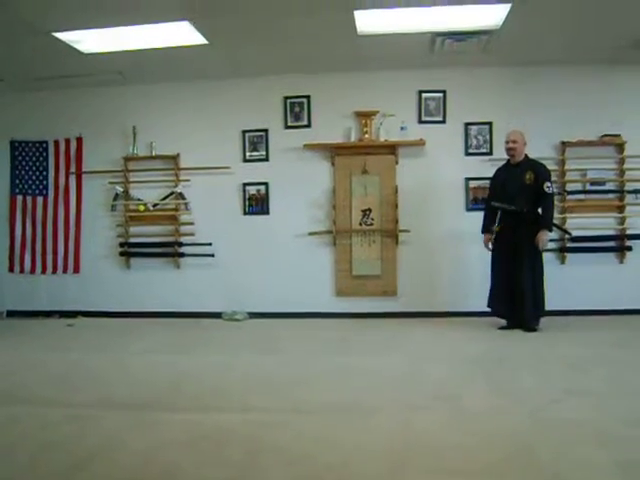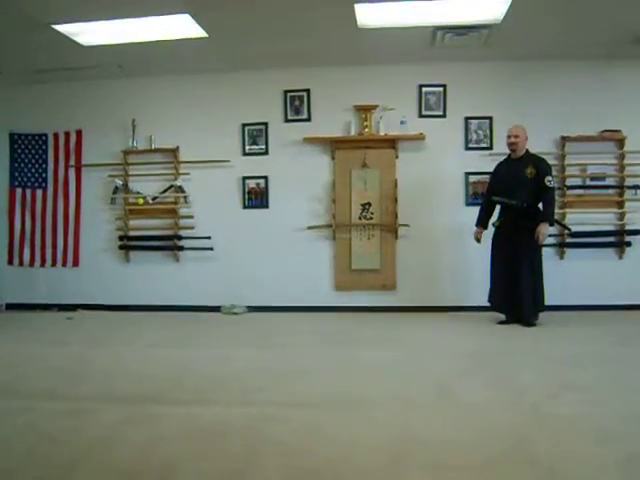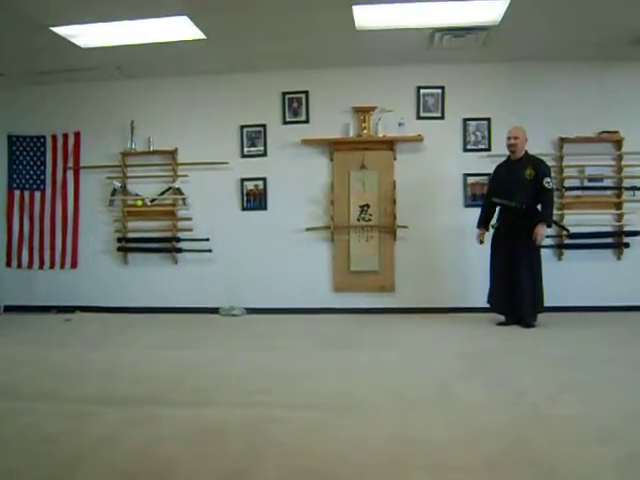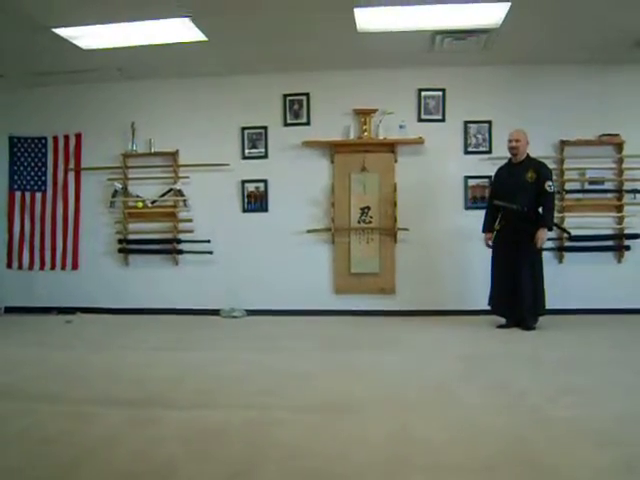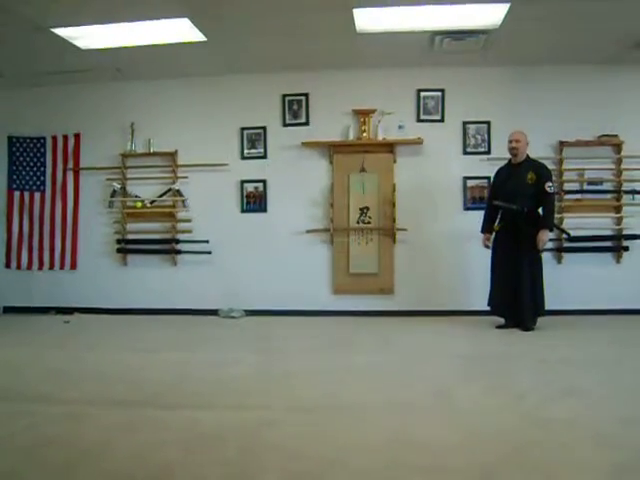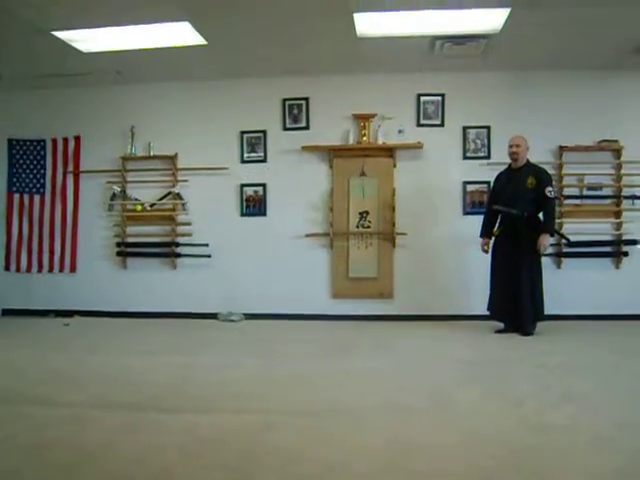
dt=0.2s
person 1, frame 1
left shoulder: (538, 170)
right shoulder: (500, 173)
left elbow: (547, 201)
right elbow: (491, 204)
left wrist: (545, 229)
right wrist: (488, 230)
left hip: (528, 229)
right hip: (505, 229)
left knee: (528, 273)
right knee: (504, 273)
left ankle: (530, 319)
right ankle: (512, 317)
person 1, frame 2
left shoulder: (539, 164)
right shoulder: (501, 167)
left elbow: (548, 195)
right elbow: (490, 197)
left wrist: (545, 222)
right wrist: (481, 224)
left hip: (529, 224)
right hip: (505, 223)
left knee: (528, 268)
right knee: (504, 268)
left ankle: (529, 313)
right ankle: (511, 312)
person 1, frame 3
left shoulder: (538, 166)
right shoulder: (500, 169)
left elbow: (547, 196)
right elbow: (490, 199)
left wrist: (543, 223)
right wrist: (482, 225)
left hip: (528, 225)
right hip: (504, 225)
left knee: (527, 269)
right knee: (503, 269)
left ankle: (529, 315)
right ankle: (510, 314)
person 1, frame 4
left shoulder: (539, 169)
right shoulder: (502, 172)
left elbow: (548, 200)
right elbow: (493, 203)
left wrist: (544, 227)
right wrist: (488, 229)
left hip: (529, 228)
right hip: (506, 228)
left knee: (529, 272)
right knee: (504, 272)
left ankle: (529, 317)
right ankle: (511, 316)
person 1, frame 5
left shoulder: (539, 170)
right shoulder: (501, 172)
left elbow: (548, 201)
right elbow: (492, 203)
left wrist: (545, 229)
right wrist: (487, 230)
left hip: (528, 229)
right hip: (505, 229)
left knee: (528, 273)
right knee: (504, 273)
left ankle: (529, 318)
right ankle: (510, 316)
person 1, frame 6
left shoulder: (539, 175)
right shoulder: (501, 177)
left elbow: (549, 206)
right elbow: (492, 208)
left wrist: (546, 233)
right wrist: (486, 235)
left hip: (529, 234)
right hip: (505, 233)
left knee: (528, 278)
right knee: (504, 278)
left ankle: (528, 323)
right ankle: (510, 321)
